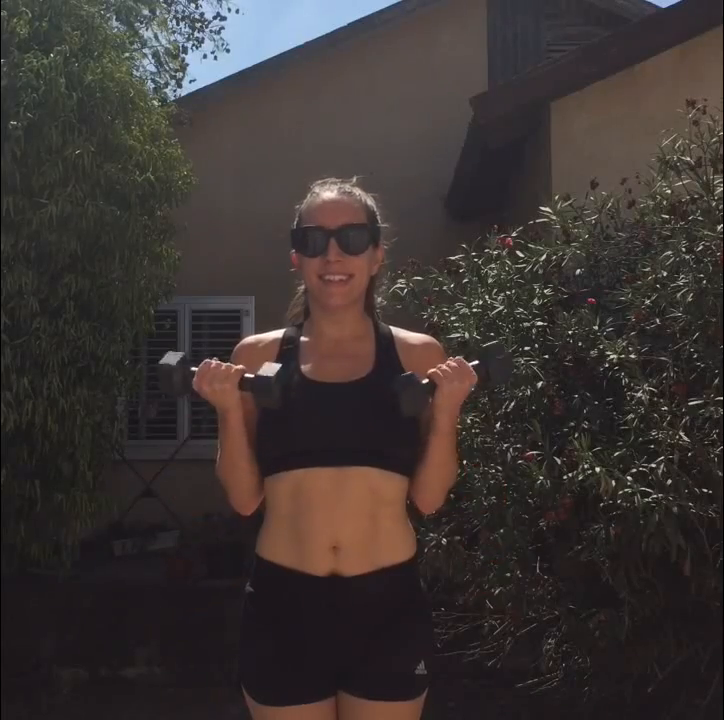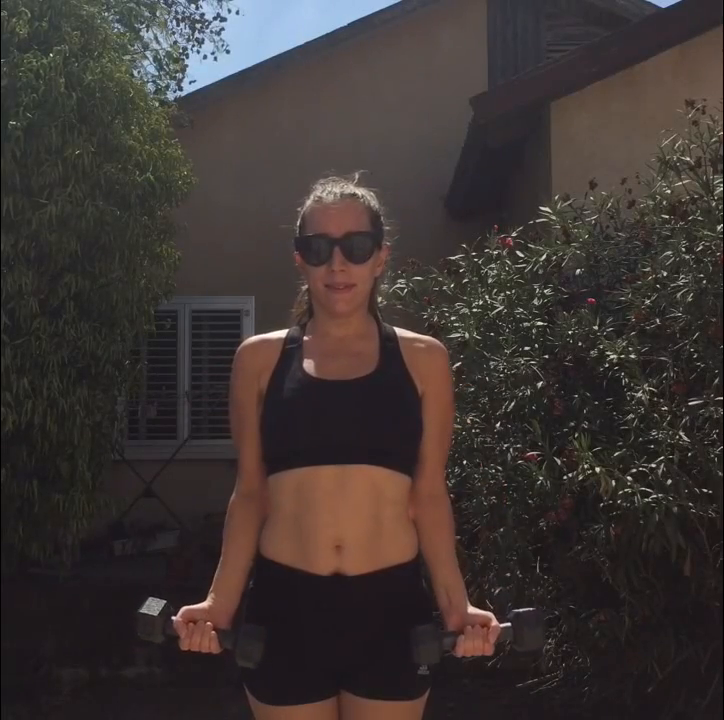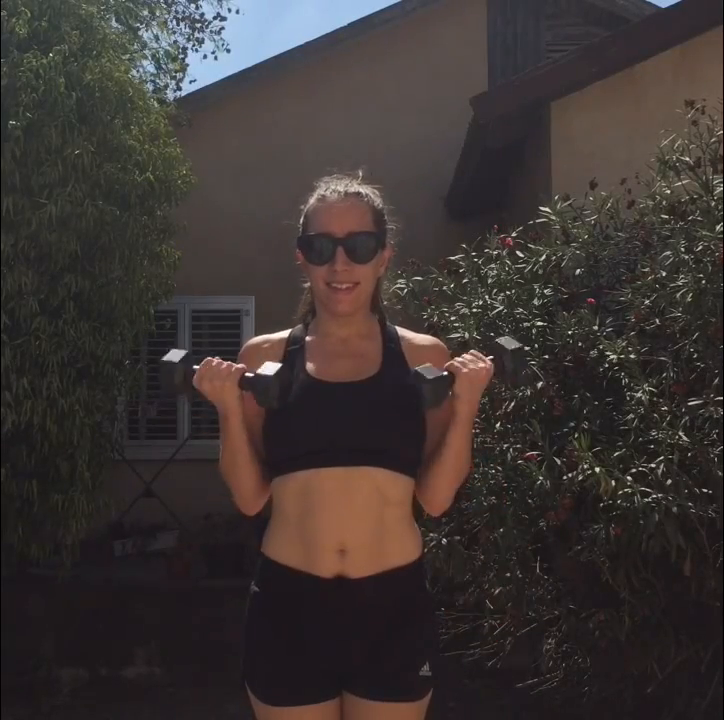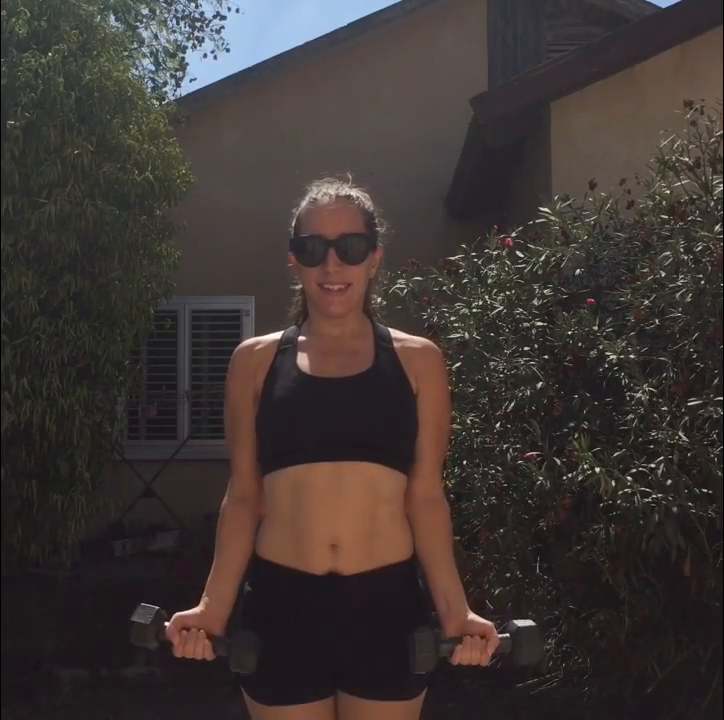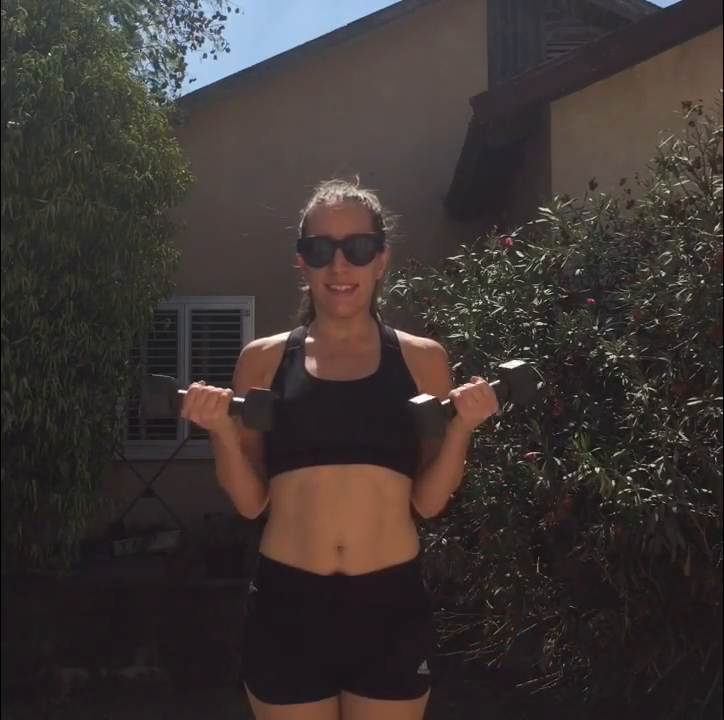
dt=1s
person 1, frame 1
left shoulder: (418, 355)
right shoulder: (258, 356)
left elbow: (428, 497)
right elbow: (244, 497)
left wrist: (446, 412)
right wrist: (228, 410)
left hip: (388, 604)
right hip: (284, 604)
person 1, frame 2
left shoulder: (422, 359)
right shoulder: (260, 358)
left elbow: (429, 494)
right elbow: (250, 491)
left wrist: (455, 602)
right wrist: (221, 599)
left hip: (391, 604)
right hip: (286, 603)
person 1, frame 3
left shoulder: (424, 358)
right shoulder: (264, 358)
left elbow: (435, 497)
right elbow: (250, 497)
left wrist: (465, 406)
right wrist: (229, 408)
left hip: (394, 607)
right hip: (289, 606)
person 1, frame 4
left shoulder: (417, 360)
right shoulder: (256, 360)
left elbow: (426, 496)
right elbow: (244, 494)
left wrist: (454, 606)
right wrist: (214, 604)
left hip: (387, 605)
right hip: (283, 605)
person 1, frame 5
left shoulder: (422, 359)
right shoulder: (263, 359)
left elbow: (428, 499)
right elbow: (251, 499)
left wrist: (461, 427)
right wrist: (221, 430)
left hip: (391, 605)
right hip: (288, 604)
